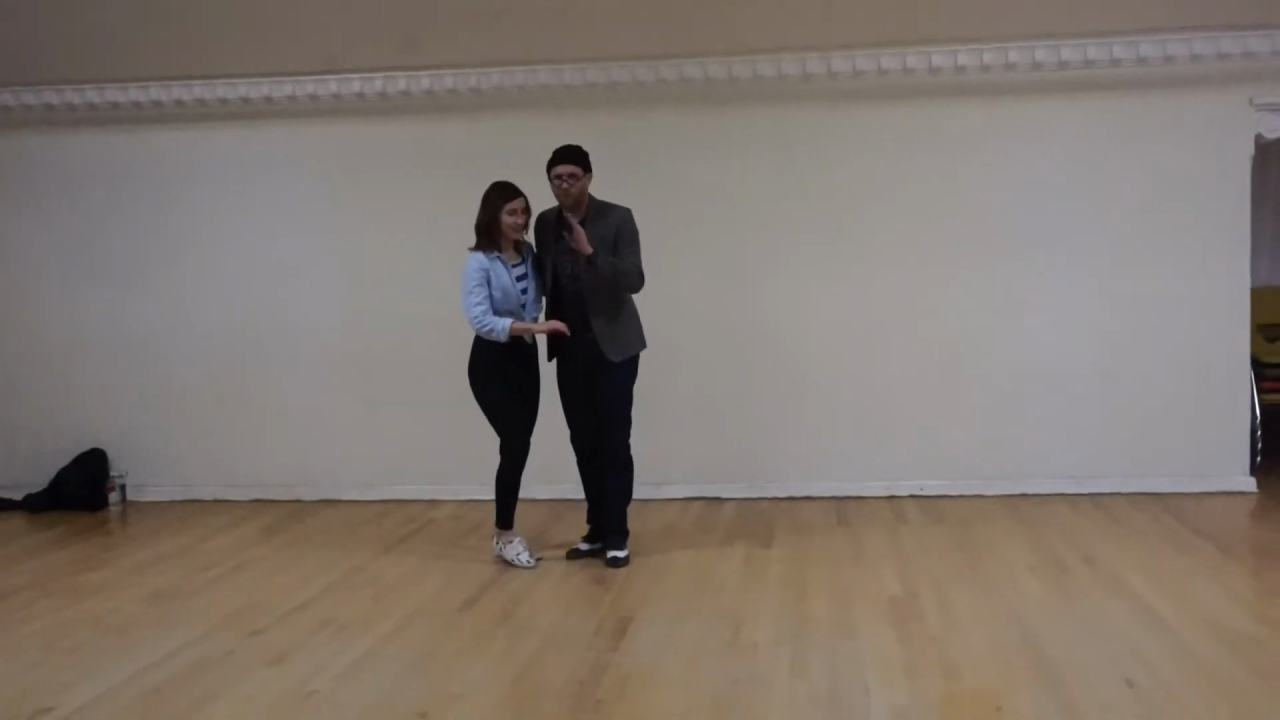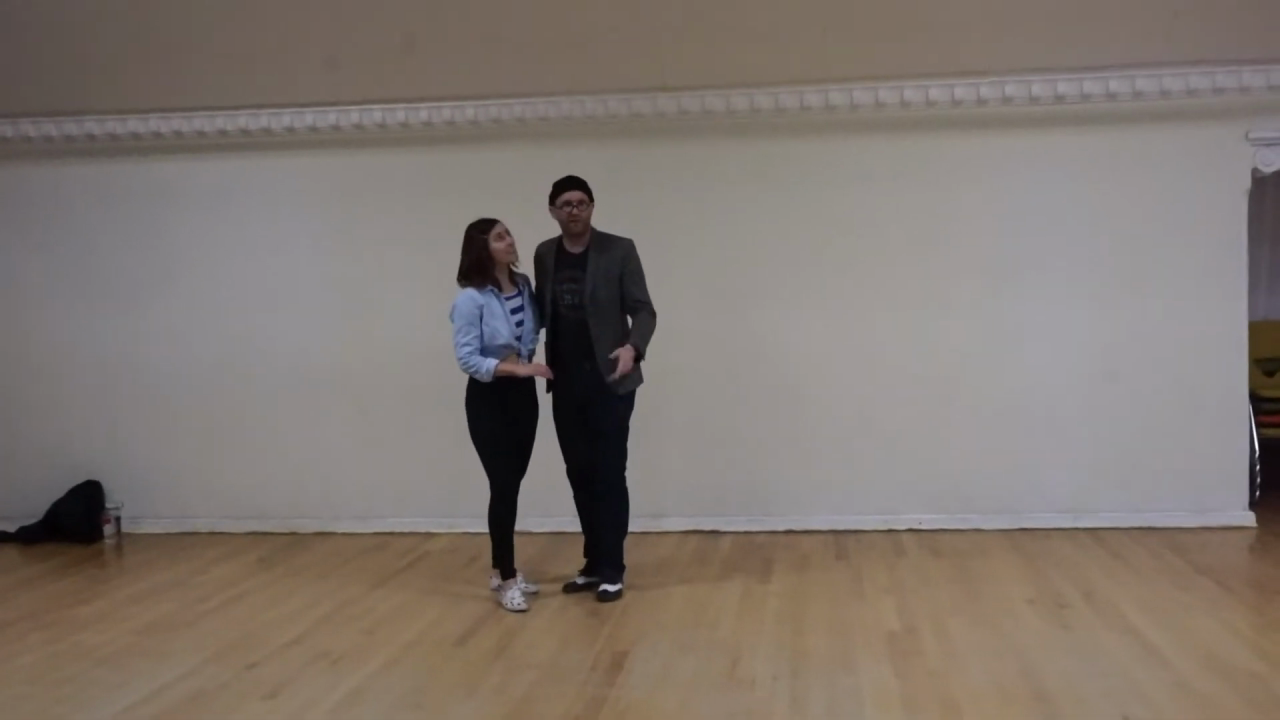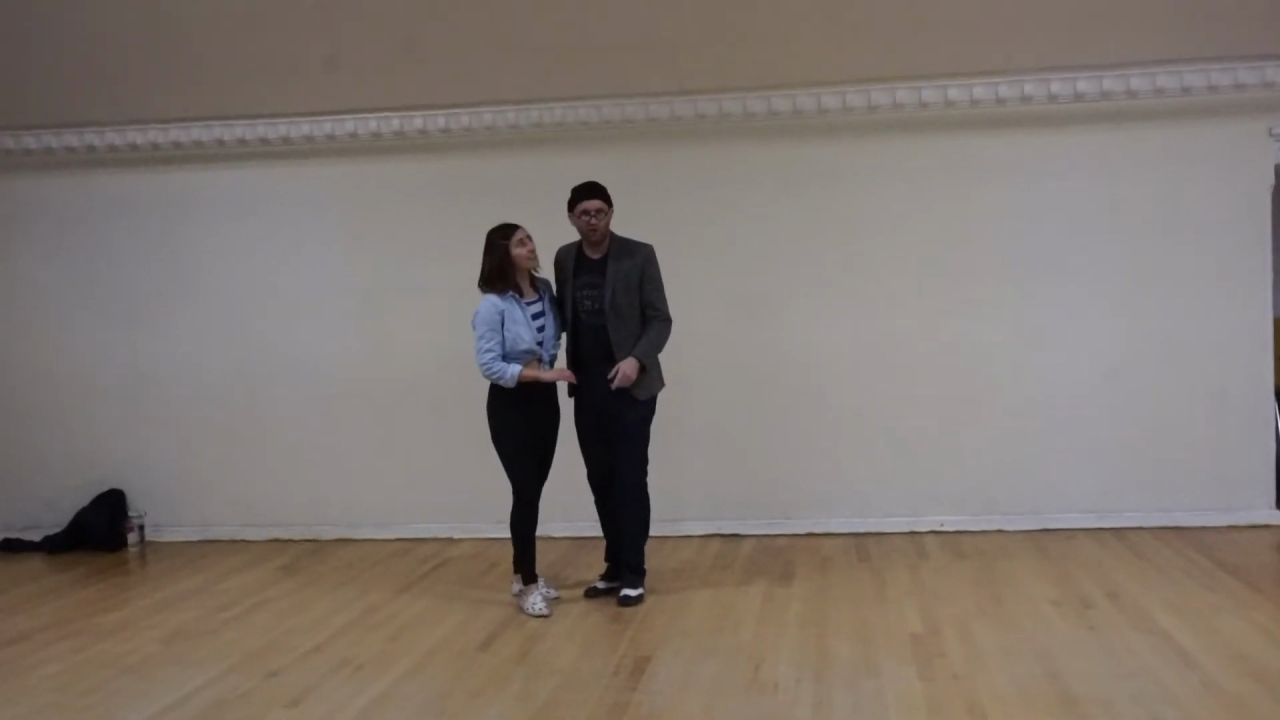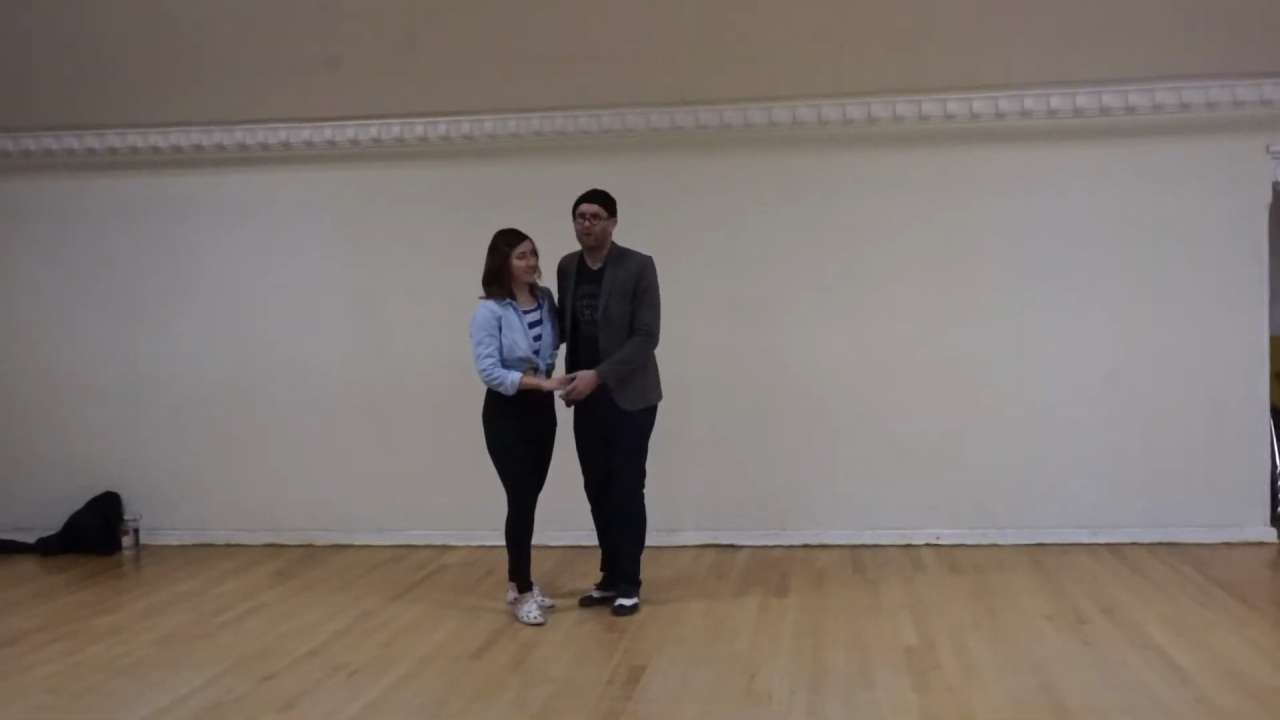
dt=1s
person 1, frame 1
left shoulder: (618, 219)
right shoulder: (546, 223)
left elbow: (634, 280)
left wrist: (591, 252)
left hip: (612, 347)
right hip: (569, 349)
left knee: (613, 442)
right knee: (583, 443)
left ankle: (616, 535)
right ankle: (596, 530)
person 1, frame 2
left shoulder: (619, 250)
right shoulder: (544, 254)
left elbow: (644, 312)
right elbow: (544, 311)
left wrist: (632, 348)
left hip: (608, 380)
right hip: (565, 382)
left knee: (609, 475)
right knee: (580, 475)
left ankle: (611, 568)
right ankle: (593, 562)
person 1, frame 3
left shoulder: (639, 255)
right shoulder: (565, 259)
left elbow: (660, 319)
right elbow: (565, 316)
left wrist: (638, 358)
left hip: (630, 386)
right hip: (587, 388)
left knee: (630, 480)
right knee: (601, 481)
left ankle: (633, 573)
right ankle: (615, 567)
person 1, frame 4
left shoulder: (638, 267)
right shoulder: (567, 267)
left elbow: (646, 337)
left wrist: (599, 374)
left hip: (630, 398)
right hip: (587, 399)
left knee: (627, 491)
right knee: (598, 491)
left ankle: (628, 583)
right ankle: (610, 577)
person 2, frame 1
left shoulder: (528, 255)
right shoulder: (478, 264)
right elbow: (480, 321)
right wrist: (536, 327)
left hip: (525, 358)
right hip: (492, 362)
left knee: (517, 445)
right knee: (515, 443)
left ankle: (506, 533)
right ankle: (504, 532)
person 2, frame 2
left shoulder: (524, 286)
right shoulder: (470, 298)
right elbow: (467, 359)
left wrist: (527, 363)
right wrist: (516, 369)
left hip: (523, 394)
right hip: (489, 398)
left knee: (513, 483)
right knee: (503, 485)
left ankle: (502, 569)
right ankle: (506, 578)
person 2, frame 3
left shoulder: (545, 290)
right shoulder: (492, 305)
right elbow: (489, 365)
left wrist: (548, 367)
right wrist: (540, 374)
left hip: (544, 400)
right hip: (510, 405)
left knee: (535, 489)
right knee: (526, 491)
left ankle: (523, 574)
right ankle: (527, 584)
person 2, frame 4
left shoulder: (545, 299)
right shoulder: (489, 313)
right elbow: (489, 371)
right wrist: (540, 382)
left hip: (541, 409)
right hip: (506, 413)
left knee: (530, 498)
right knee: (521, 499)
left ankle: (518, 583)
right ankle: (522, 593)
